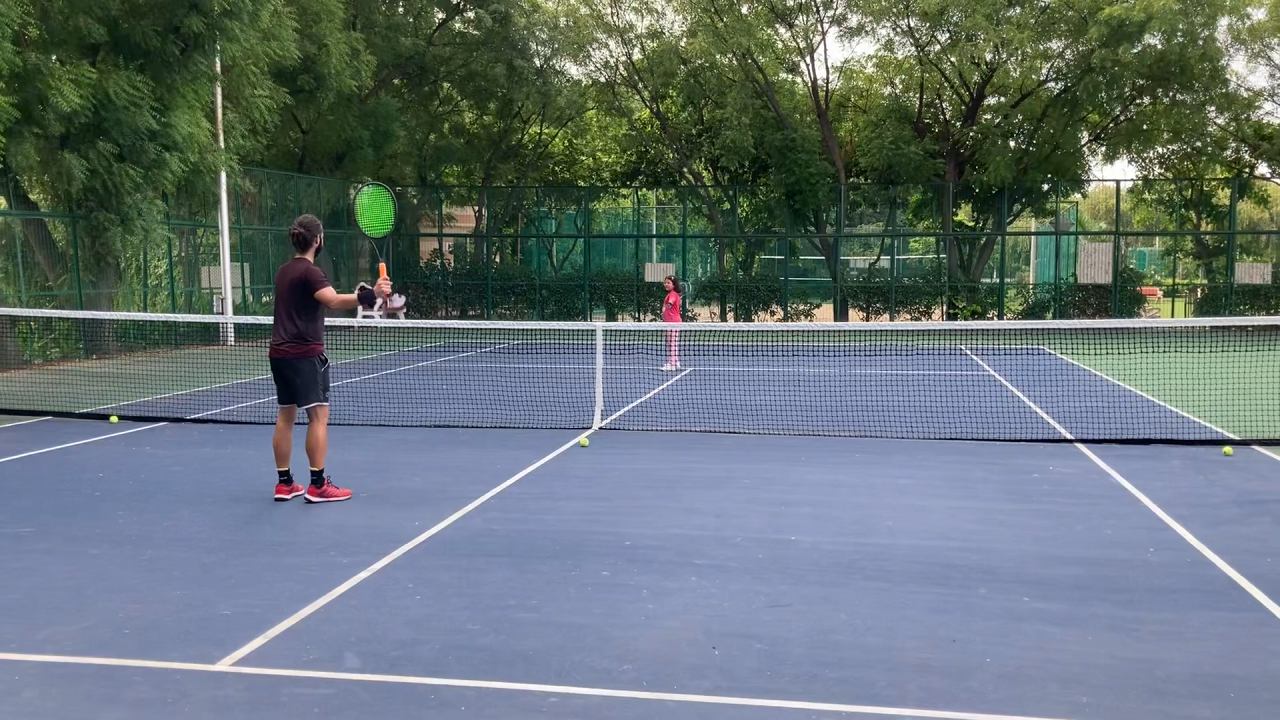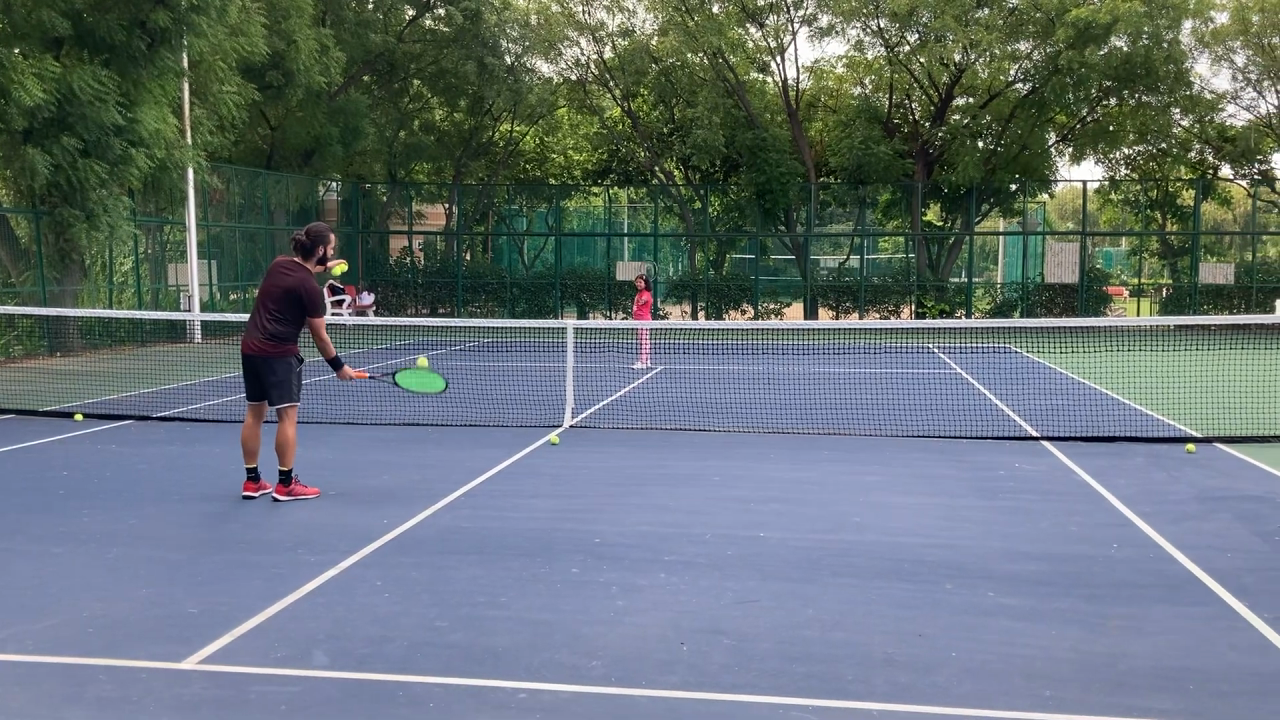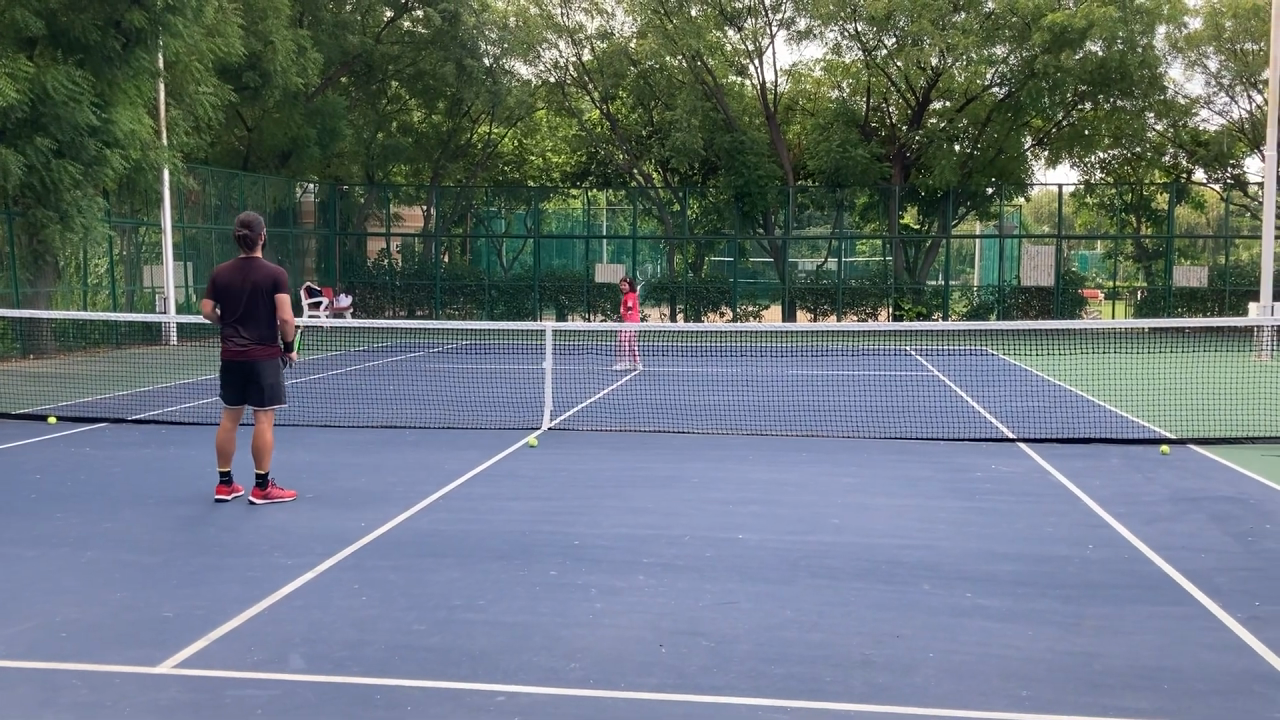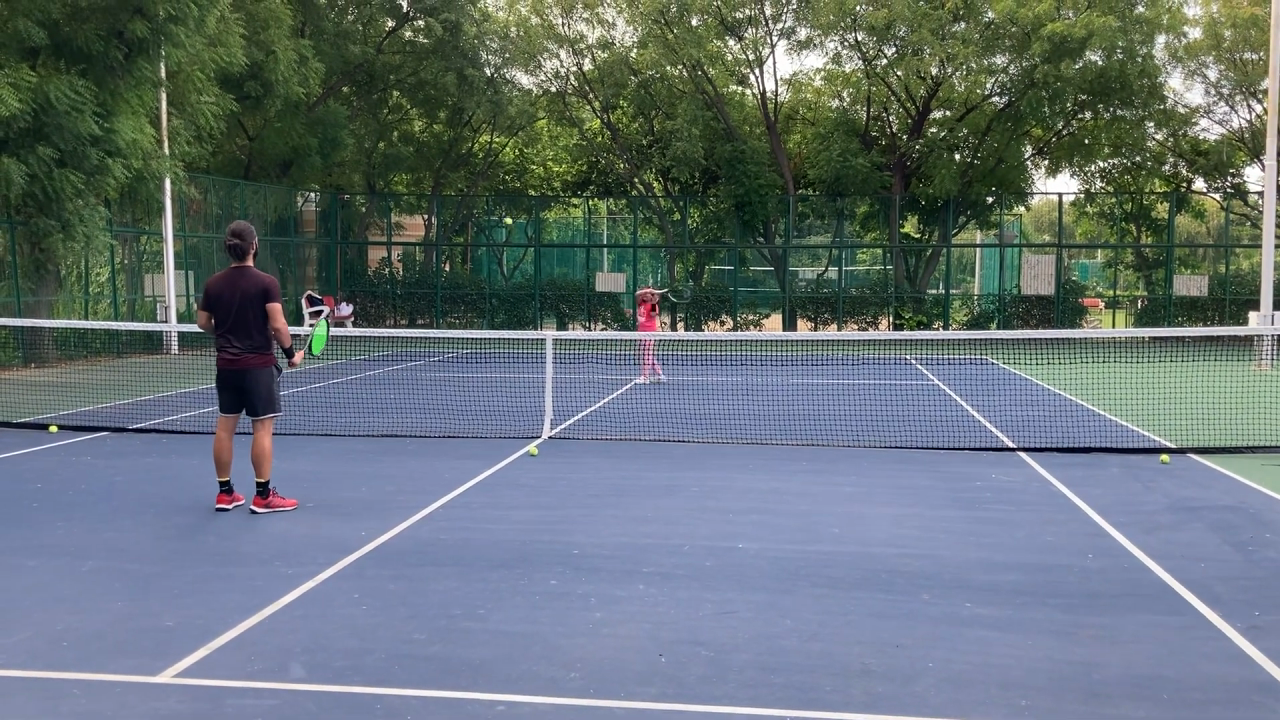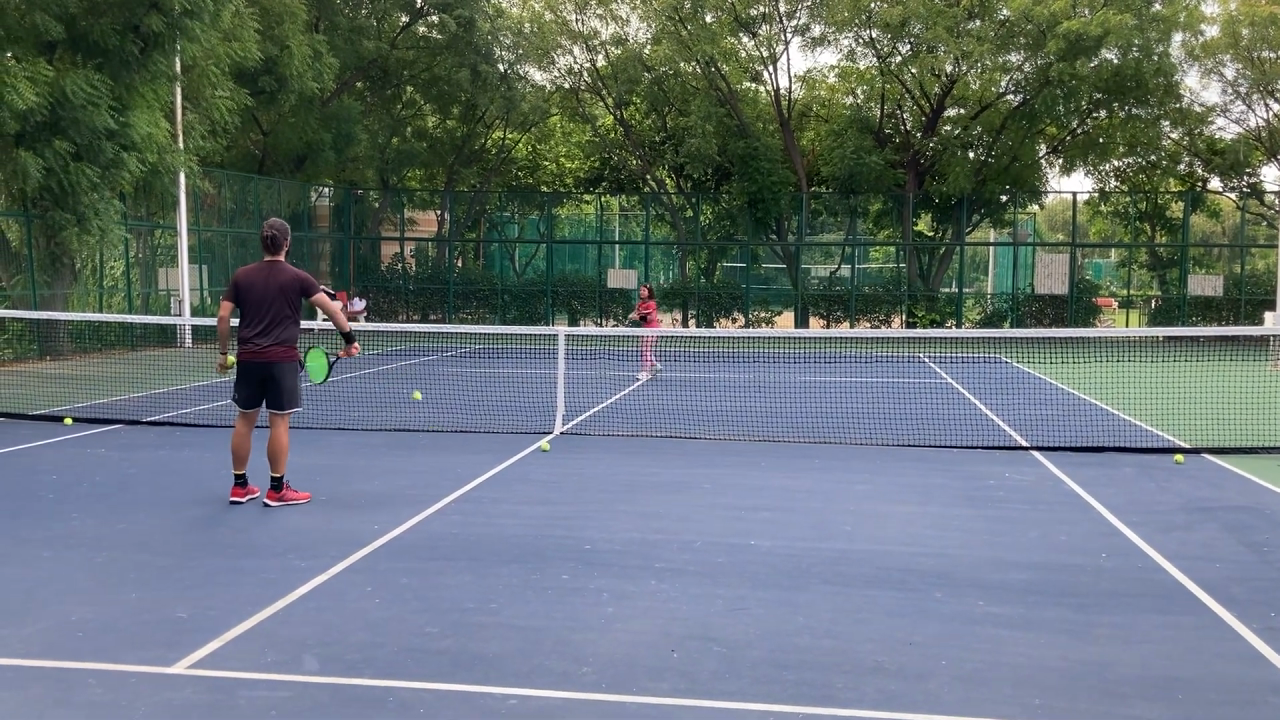
dt=1s
person 1, frame 1
left shoulder: (284, 270)
right shoulder: (310, 272)
right elbow: (335, 302)
right wrist: (371, 295)
left hip: (280, 352)
right hip: (304, 353)
left knee: (285, 416)
right knee: (318, 416)
left ankle: (284, 483)
right ankle: (318, 485)
person 1, frame 2
left shoulder: (278, 264)
right shoulder: (310, 288)
right elbow: (320, 336)
left wrist: (323, 267)
right wrist: (339, 366)
left hip: (251, 348)
right hip: (279, 354)
left knee: (254, 414)
right knee: (287, 416)
left ankle: (252, 480)
right ankle: (286, 484)
person 1, frame 3
left shoulder: (220, 273)
right shoulder: (275, 274)
left elbow: (207, 312)
right elbow: (286, 318)
right wrist: (289, 348)
left hip: (231, 356)
right hip: (264, 356)
left knee: (229, 418)
right knee: (264, 419)
left ankle: (225, 483)
right ankle: (262, 487)
person 1, frame 4
left shoulder: (214, 283)
right shoulder: (266, 282)
left elbow: (203, 322)
right elbow: (278, 324)
right wrist: (291, 353)
left hip: (226, 365)
right hip: (258, 365)
left knee: (225, 427)
right knee: (262, 428)
left ankle: (225, 493)
right ankle: (263, 496)
person 1, frame 5
left shoulder: (241, 275)
right shoulder: (298, 278)
left elbow: (223, 317)
right elbow: (332, 309)
left wrist: (223, 353)
right wrist: (350, 339)
left hip: (249, 359)
right hip: (281, 359)
left knee: (244, 421)
right knee: (279, 423)
left ankle: (239, 486)
right ankle: (277, 489)
